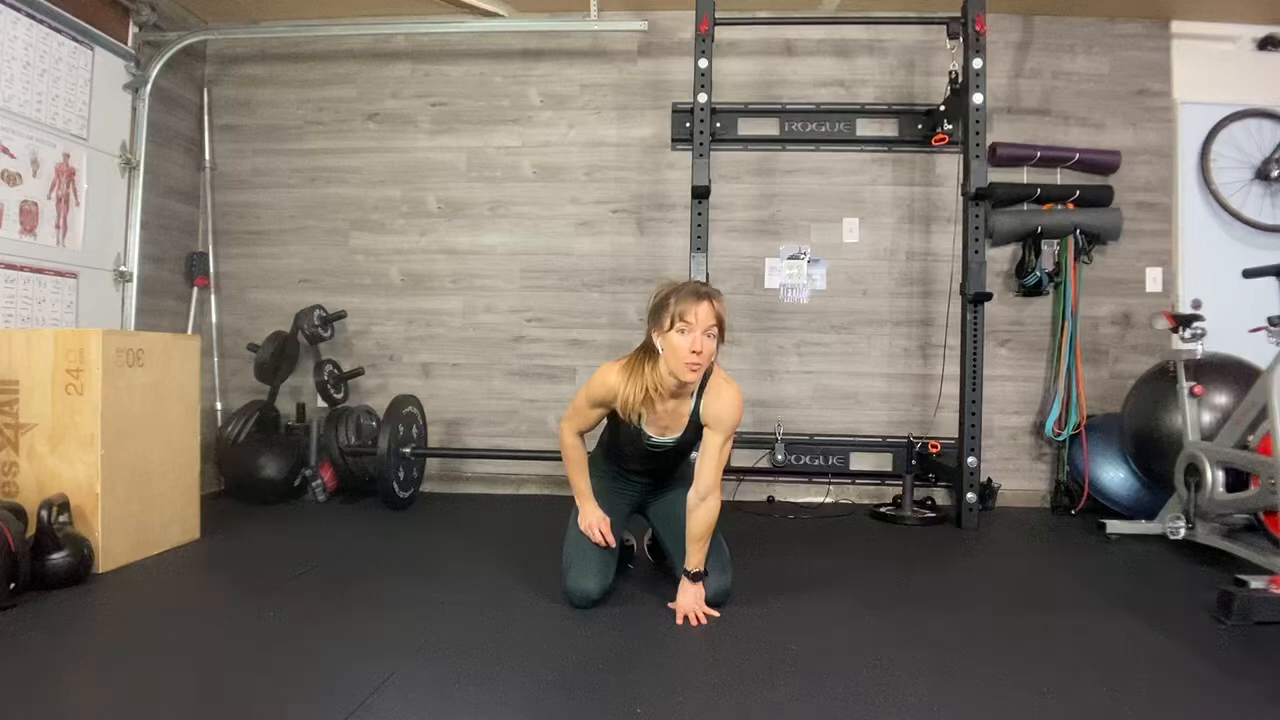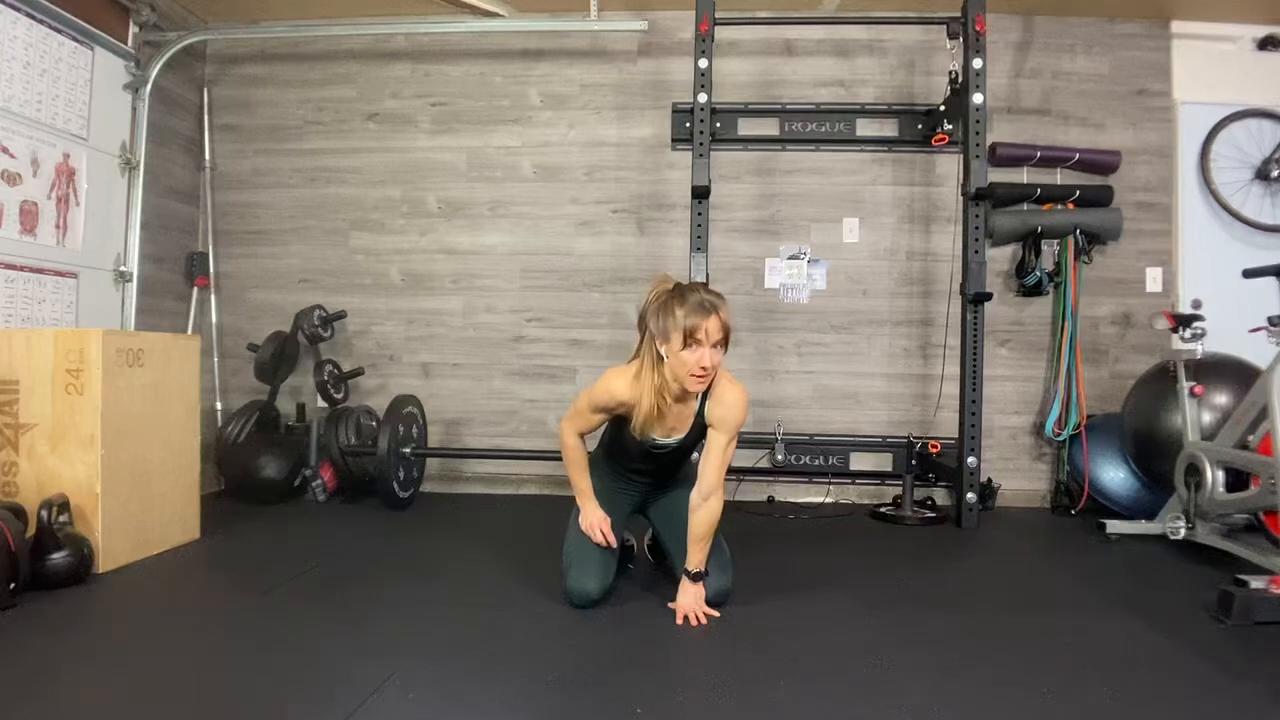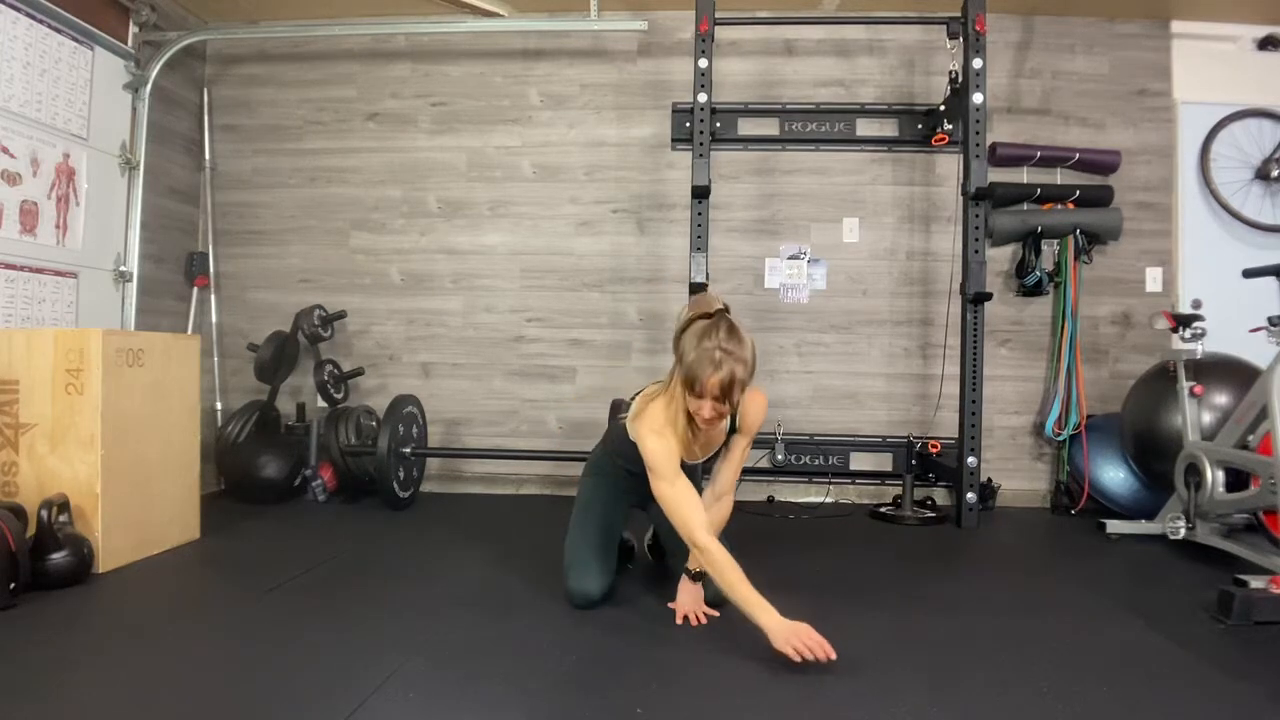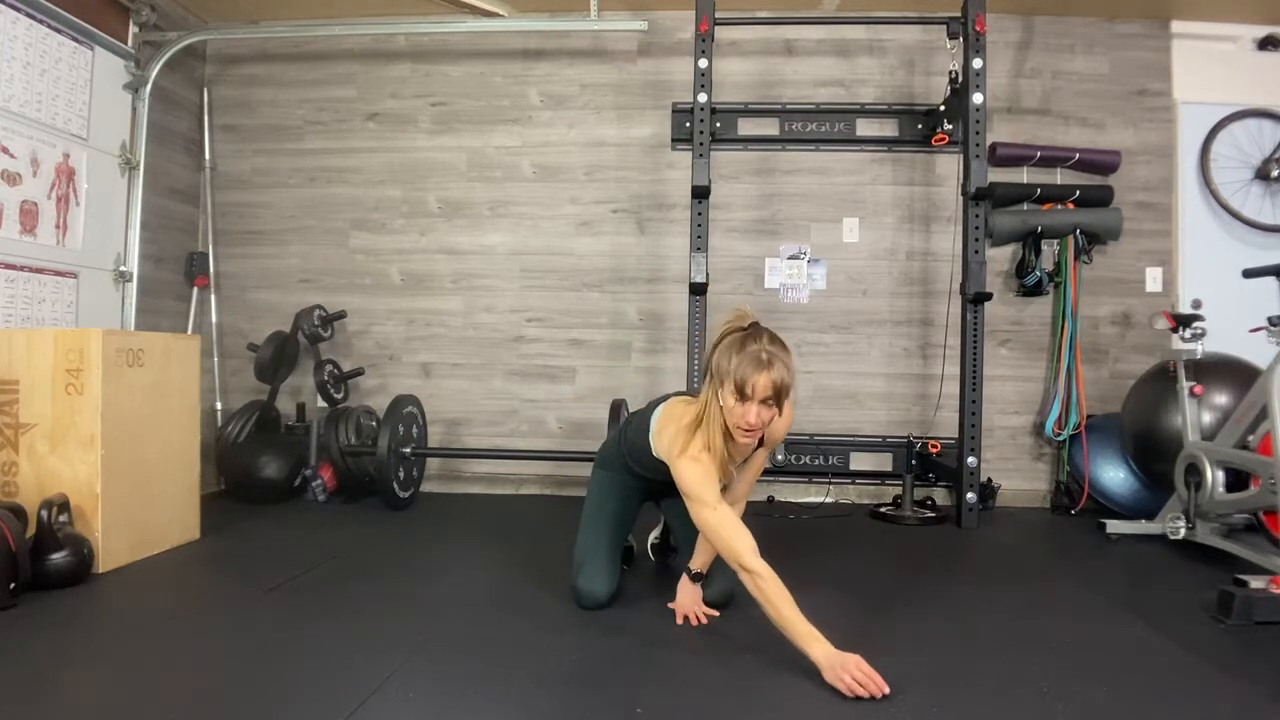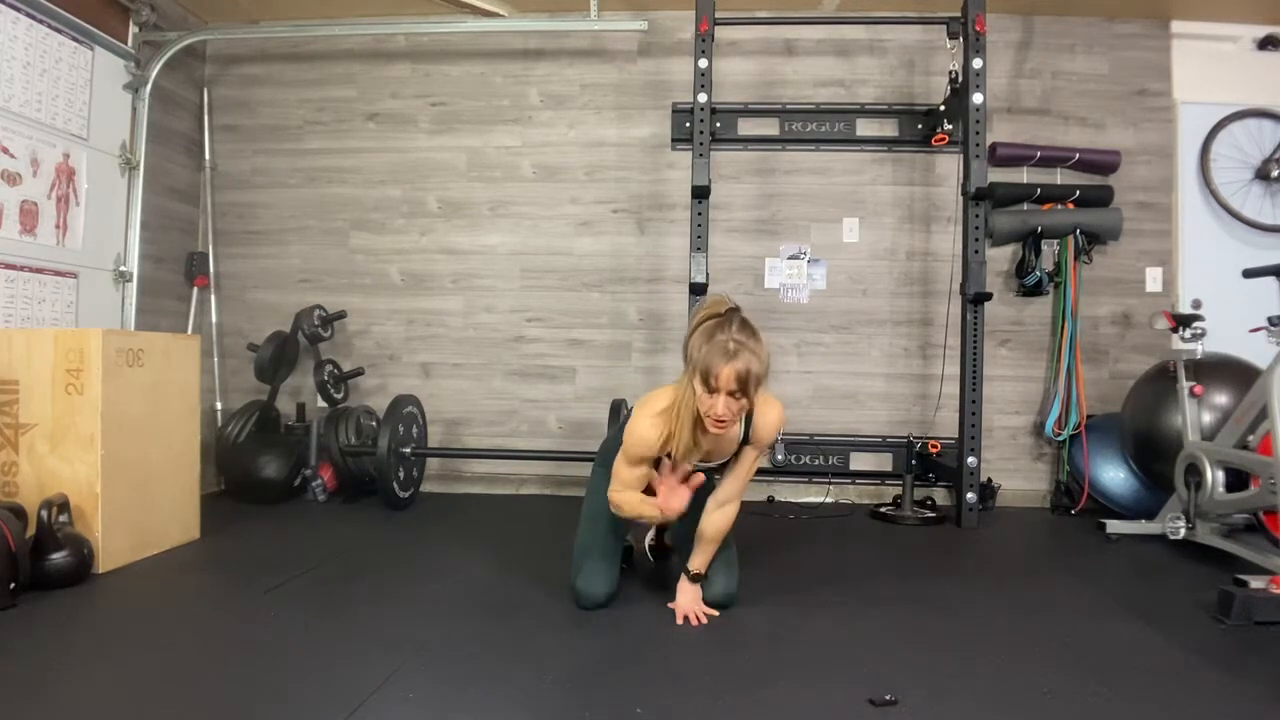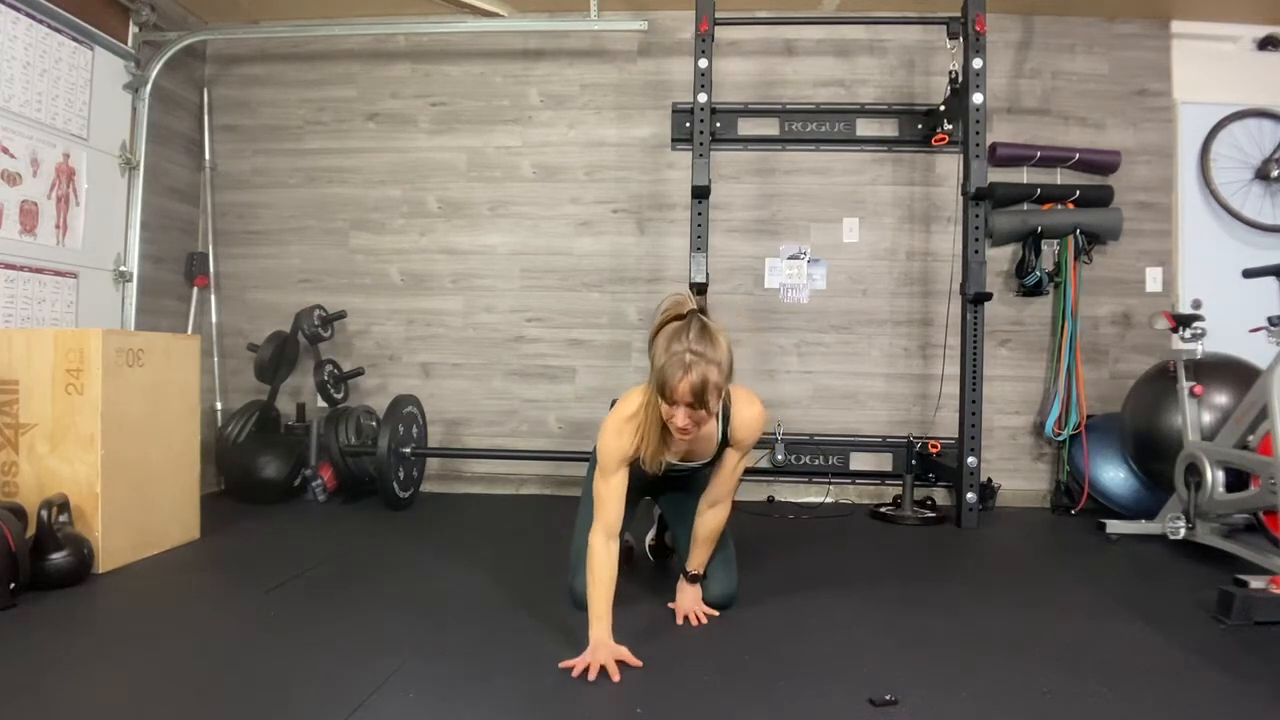
dt=0.7s
person 1, frame 1
left shoulder: (723, 398)
right shoulder: (617, 379)
left elbow: (705, 493)
right elbow: (570, 429)
left wrist: (692, 576)
right wrist: (586, 504)
left hip: (673, 480)
right hip: (612, 477)
left knee: (714, 589)
right knee: (583, 591)
left ankle: (661, 544)
right ankle: (618, 545)
person 1, frame 2
left shoulder: (729, 398)
right shoulder: (622, 385)
left elbow: (708, 494)
right elbow: (570, 430)
left wrist: (692, 575)
right wrist: (587, 504)
left hip: (675, 481)
right hip: (613, 477)
left knee: (714, 588)
right knee: (584, 590)
left ankle: (661, 544)
right ankle: (617, 545)
person 1, frame 3
left shoulder: (752, 407)
right shoulder: (657, 424)
left elbow: (720, 497)
right elbow: (703, 541)
left wrist: (691, 576)
right wrist: (775, 624)
left hip: (680, 481)
right hip: (615, 475)
left knee: (716, 586)
right knee: (585, 591)
left ankle: (660, 544)
right ankle: (616, 544)
person 1, frame 4
left shoulder: (777, 421)
right shoulder: (691, 445)
left elbow: (732, 503)
right elbow: (750, 566)
left wrist: (693, 575)
right wrist: (825, 655)
left hip: (678, 478)
right hip: (625, 468)
left knee: (718, 590)
right knee: (593, 592)
left ankle: (669, 536)
right ankle: (620, 541)
person 1, frame 5
left shoulder: (767, 418)
right shoulder: (652, 421)
left elbow: (726, 501)
right elbow: (618, 494)
left wrist: (692, 575)
right wrist: (659, 509)
left hip: (690, 478)
right hip: (627, 466)
left knee: (720, 593)
right knee: (591, 593)
left ankle: (665, 541)
person 1, frame 6
left shoulder: (746, 416)
right shoulder: (626, 420)
left elbow: (716, 504)
right elbow: (604, 533)
left wrist: (691, 579)
right wrist: (600, 638)
left hip: (690, 478)
right hip: (628, 471)
left knee: (719, 593)
right knee: (584, 593)
left ankle: (668, 533)
